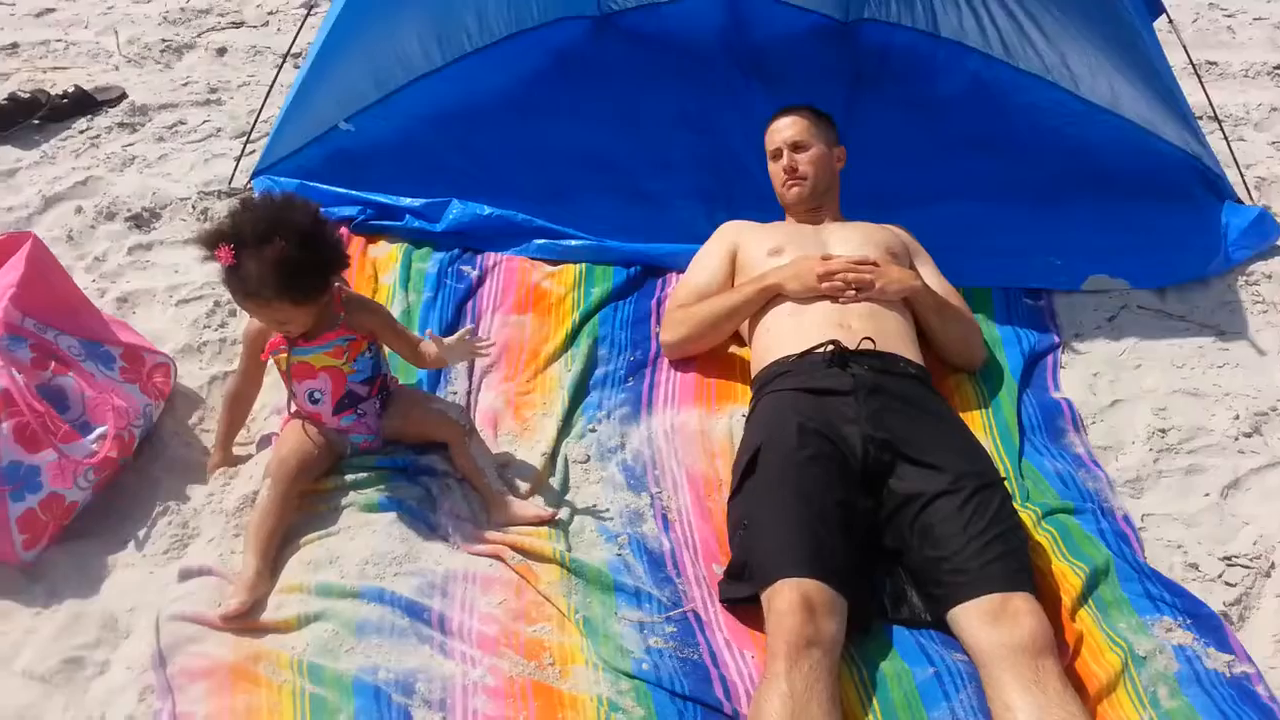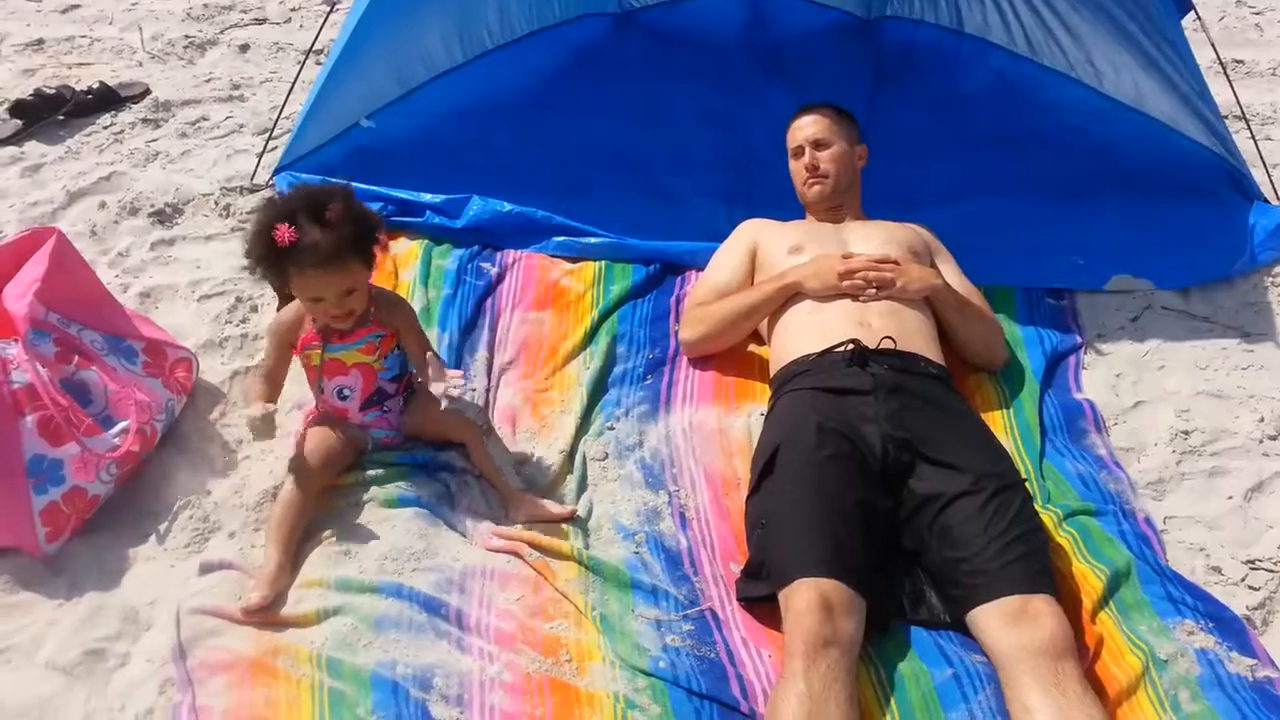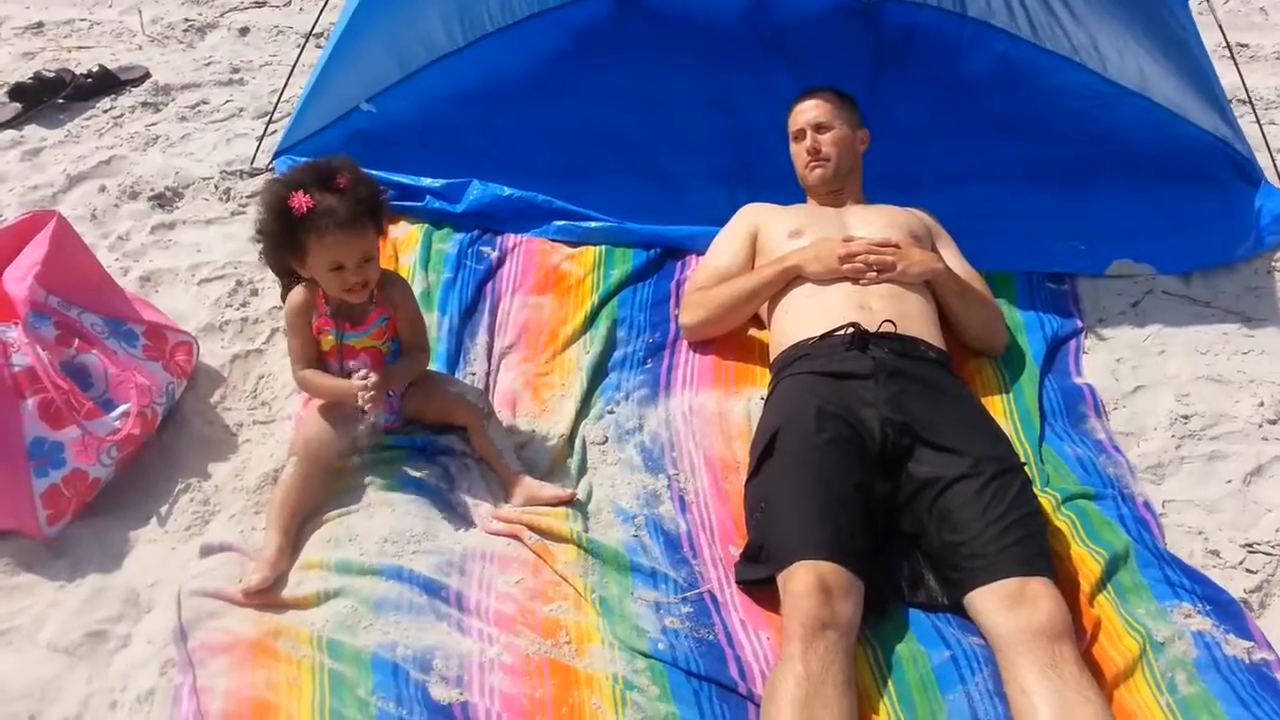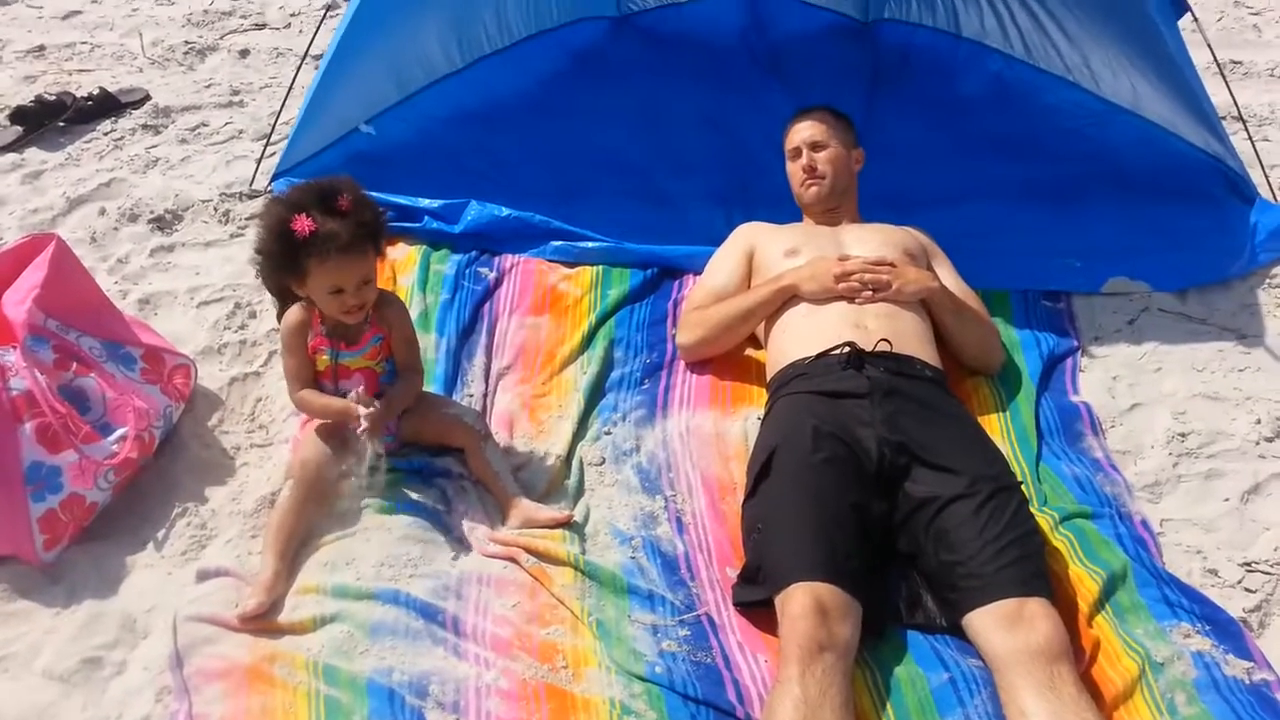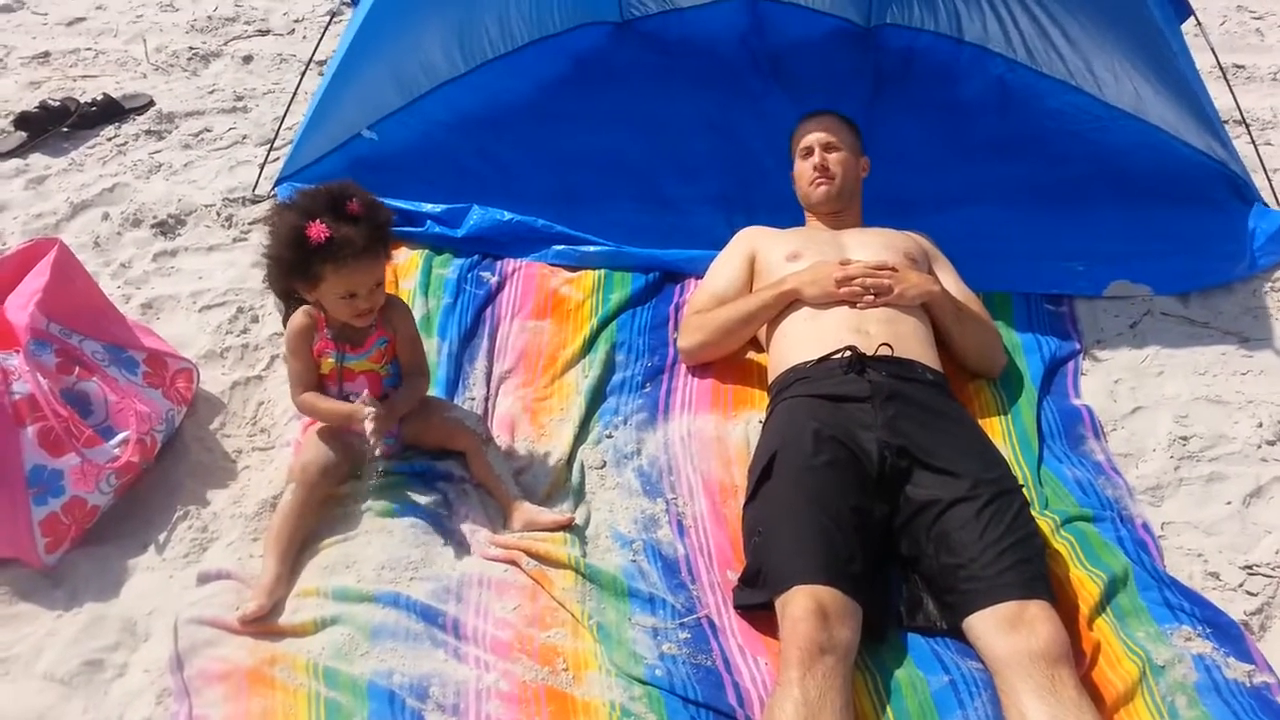
dt=0.4s
person 1, frame 1
left shoulder: (893, 237)
right shoulder: (740, 235)
left elbow: (971, 351)
right elbow: (674, 333)
left wrist: (912, 287)
right wrist: (776, 282)
left hip: (911, 404)
right hip: (797, 402)
left knee: (1020, 633)
right knee: (800, 626)
person 1, frame 2
left shoulder: (915, 237)
right shoulder: (760, 233)
left elbow: (992, 351)
right elbow: (693, 332)
left wrist: (932, 286)
right wrist: (796, 281)
left hip: (932, 405)
right hip: (817, 403)
left knee: (1039, 633)
right knee: (817, 624)
person 1, frame 3
left shoulder: (916, 220)
right shoulder: (761, 216)
left elbow: (993, 335)
right elbow: (693, 315)
left wrist: (933, 269)
right wrist: (796, 265)
left hip: (931, 388)
right hip: (817, 385)
left knee: (1037, 617)
right knee: (815, 609)
person 1, frame 4
left shoulder: (912, 240)
right shoulder: (757, 237)
left elbow: (989, 354)
right elbow: (691, 335)
left wrist: (928, 289)
right wrist: (792, 283)
left hip: (928, 408)
right hip: (814, 405)
left knee: (1035, 638)
right knee: (813, 631)
person 1, frame 5
left shoulder: (914, 243)
right shoulder: (760, 240)
left elbow: (991, 357)
right elbow: (692, 339)
left wrist: (931, 292)
right wrist: (793, 288)
left hip: (929, 410)
right hip: (815, 407)
left knee: (1037, 641)
right knee: (814, 635)
person 2, frame 1
left shoulder: (359, 312)
right shoulder: (260, 331)
left elbow: (414, 350)
right elbow: (242, 389)
left wrist: (445, 352)
right wrist: (222, 447)
left hip: (382, 408)
right hip: (317, 426)
left knee: (454, 424)
right knee: (279, 476)
left ankle: (497, 500)
right ankle: (254, 572)
person 2, frame 2
left shoulder: (390, 308)
right shoulder: (291, 323)
left elbow: (425, 358)
right elbow: (268, 379)
left wrist: (439, 378)
right wrist: (259, 407)
left hip: (404, 405)
right hip: (339, 422)
left knee: (473, 423)
right knee: (302, 470)
left ankle: (516, 499)
right ankle: (275, 565)
person 2, frame 3
left shoulder: (394, 290)
right shoulder: (301, 304)
left elbow: (419, 353)
right elbow: (304, 373)
left wrist: (383, 381)
right wrist: (351, 390)
left hip: (402, 388)
right hip: (338, 401)
left knee: (473, 404)
right knee: (306, 454)
left ankle: (517, 481)
right ankle: (276, 548)
person 2, frame 4
left shoulder: (389, 309)
right shoulder: (297, 324)
left elbow: (412, 375)
right elbow: (301, 393)
left wrist: (384, 410)
right wrist: (351, 410)
left hip: (397, 410)
right hip: (335, 422)
left knee: (469, 425)
right knee: (304, 474)
left ankle: (514, 503)
right ankle: (272, 572)
person 2, frame 5
left shoulder: (394, 312)
right shoulder: (304, 327)
left elbow: (418, 376)
right elbow: (304, 396)
left wrist: (390, 411)
right wrist: (355, 414)
left hip: (400, 413)
right hip: (338, 425)
left knee: (470, 429)
right knee: (306, 476)
left ankle: (515, 506)
right ankle: (273, 575)
